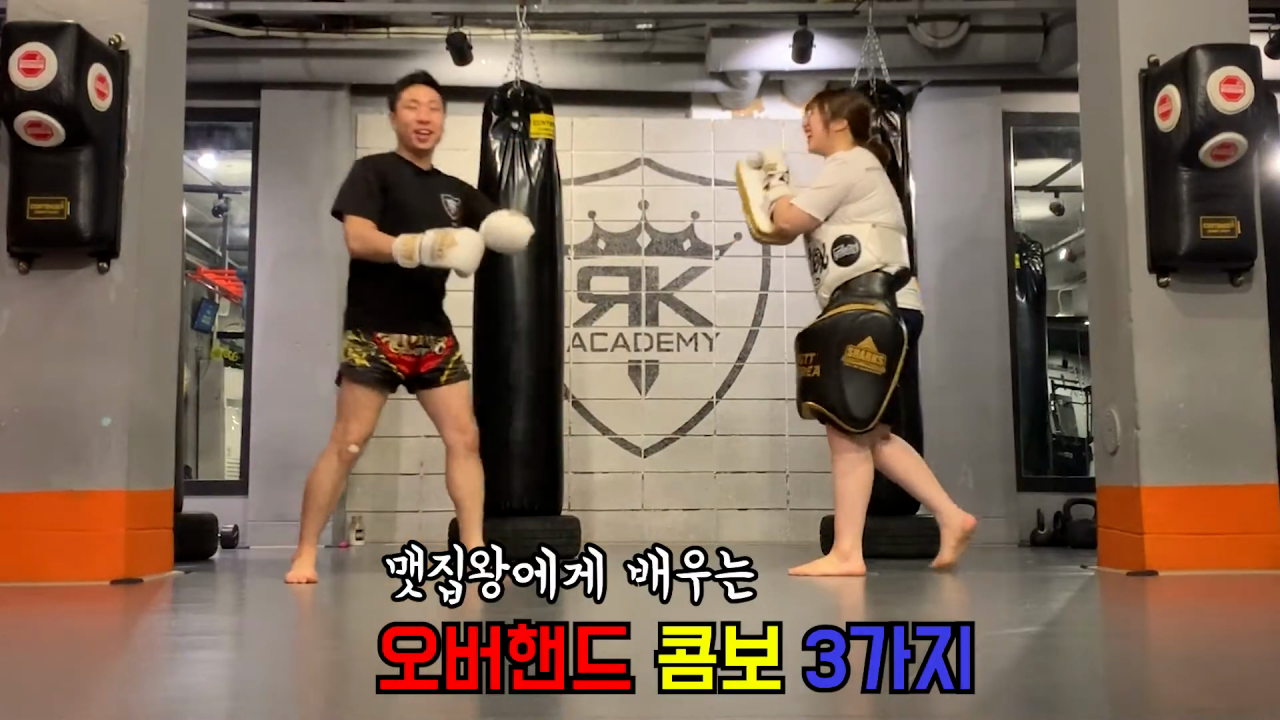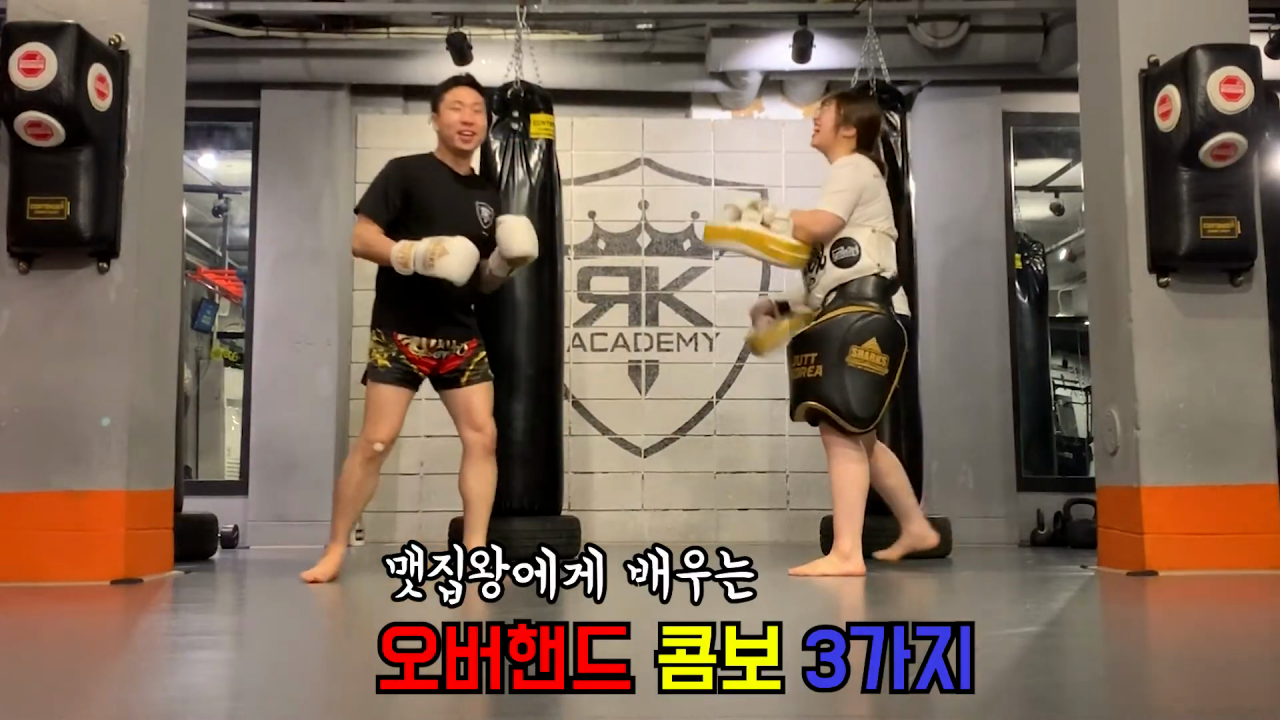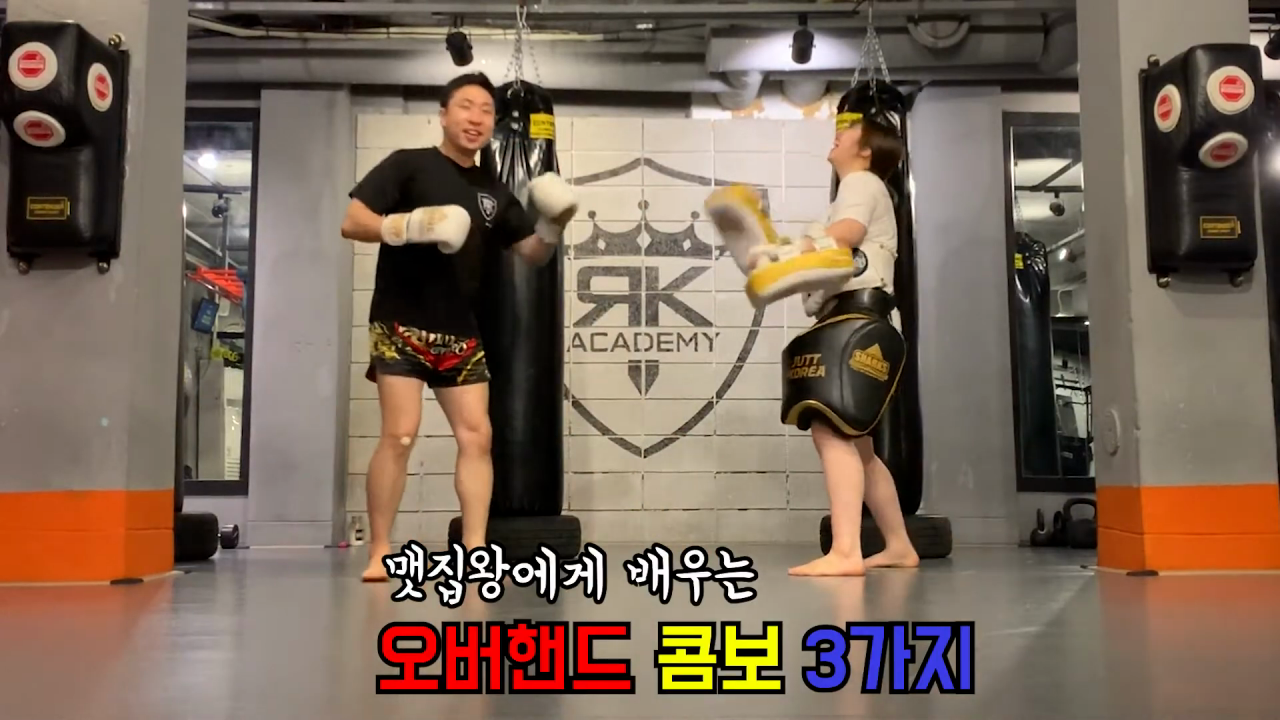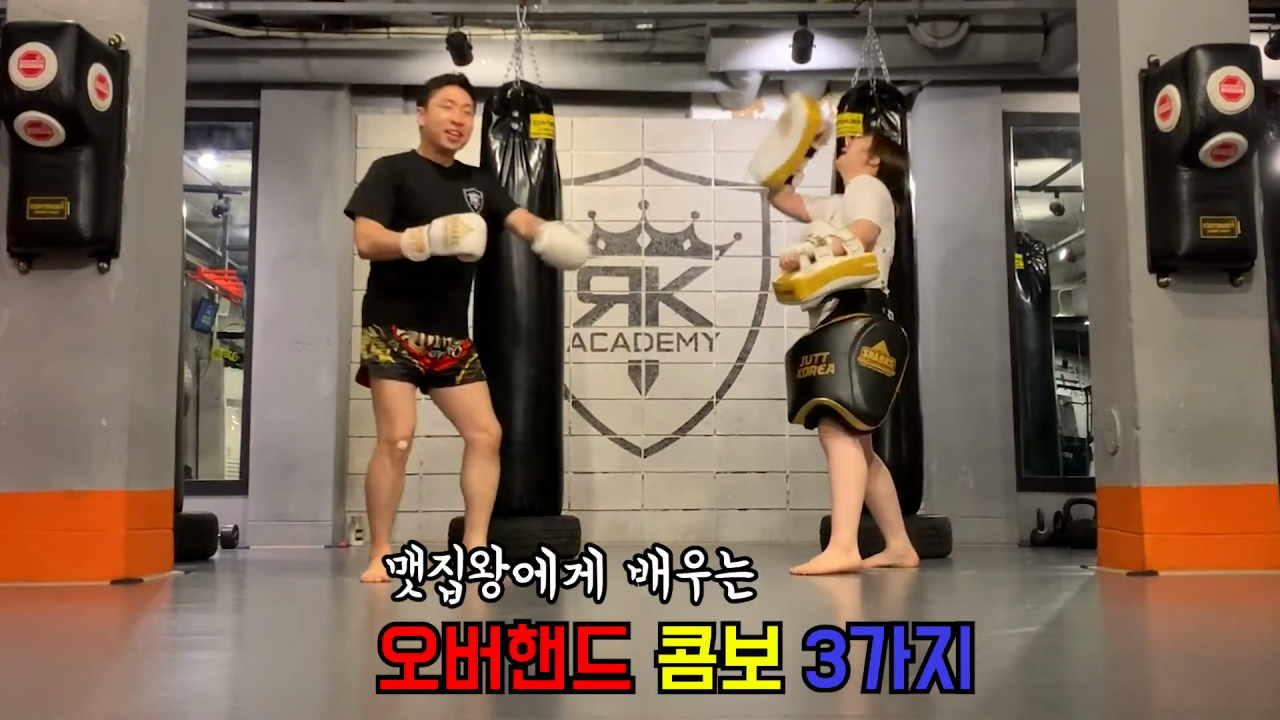
dt=0.2s
person 1, frame 1
left shoulder: (455, 190)
right shoulder: (373, 171)
left elbow: (510, 235)
right elbow: (358, 238)
left wrist: (514, 232)
right wrist: (425, 248)
left hip: (433, 335)
right hip: (375, 332)
left knee: (464, 438)
right knee: (348, 443)
left ankle: (474, 552)
right ankle: (305, 553)
person 1, frame 2
left shoulder: (487, 198)
right shoulder: (406, 172)
right elbow: (364, 239)
left wrist: (509, 260)
right wrist: (420, 255)
left hip: (460, 336)
right hip: (397, 334)
left knee: (482, 438)
right knee: (376, 441)
left ankle: (474, 555)
right ankle: (334, 550)
person 1, frame 3
left shoulder: (493, 191)
right shoulder: (407, 164)
left elbow: (534, 250)
right elbow: (351, 220)
left wrist: (555, 221)
right wrist: (411, 224)
left hip: (459, 332)
right hip: (399, 325)
left knee: (476, 435)
right knee: (399, 434)
left ankle: (474, 552)
right ankle: (381, 552)
person 1, frame 4
left shoulder: (479, 183)
right shoulder: (393, 171)
left elbow: (521, 222)
right elbow: (366, 240)
left wrist: (551, 236)
right wrist: (432, 236)
left hip: (451, 334)
right hip: (394, 329)
left knee: (484, 435)
right knee: (395, 439)
left ankle: (474, 553)
right ankle: (379, 555)
person 2, frame 1
left shoulder: (848, 166)
right shoulder: (860, 171)
left elbow: (788, 223)
left wrist: (772, 184)
right wrist: (827, 329)
left hip: (872, 312)
right hip: (878, 313)
left knee: (846, 430)
right knee: (870, 433)
left ankle: (846, 553)
right ankle: (951, 518)
person 2, frame 2
left shoulder: (853, 168)
right shoulder: (853, 175)
left elbow: (816, 227)
right elbow: (827, 261)
left wrist: (767, 218)
right wrist: (786, 305)
right hip: (857, 319)
left knee: (839, 431)
right knee: (856, 435)
left ankle: (846, 553)
right ankle: (915, 526)
person 2, frame 3
left shoulder: (862, 184)
right shoulder: (846, 198)
left elbow: (843, 236)
right elbow: (818, 248)
left knee: (833, 433)
right knee: (853, 442)
left ankle: (845, 553)
right ankle: (899, 546)
person 2, frame 4
left shoulder: (868, 188)
right shoulder: (839, 204)
left elbow: (861, 236)
right elbow: (783, 199)
left knee: (837, 431)
right knee: (853, 440)
left ankle: (842, 546)
right ankle: (899, 546)
